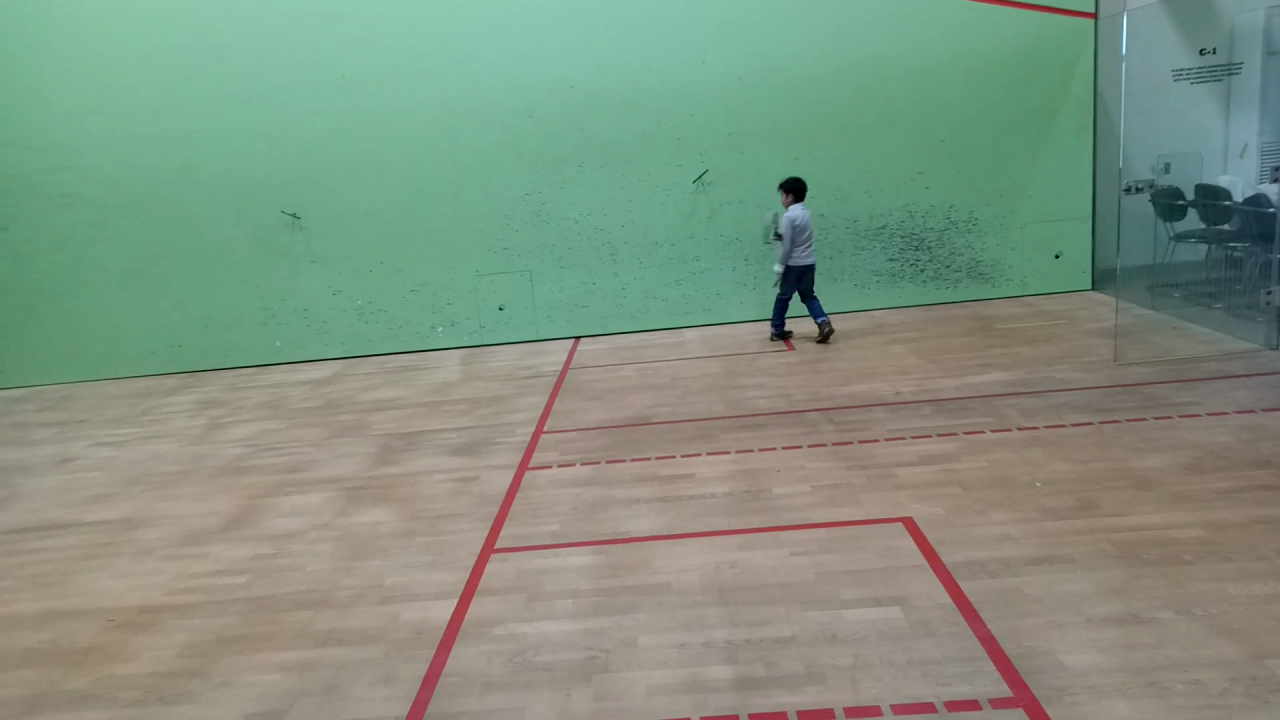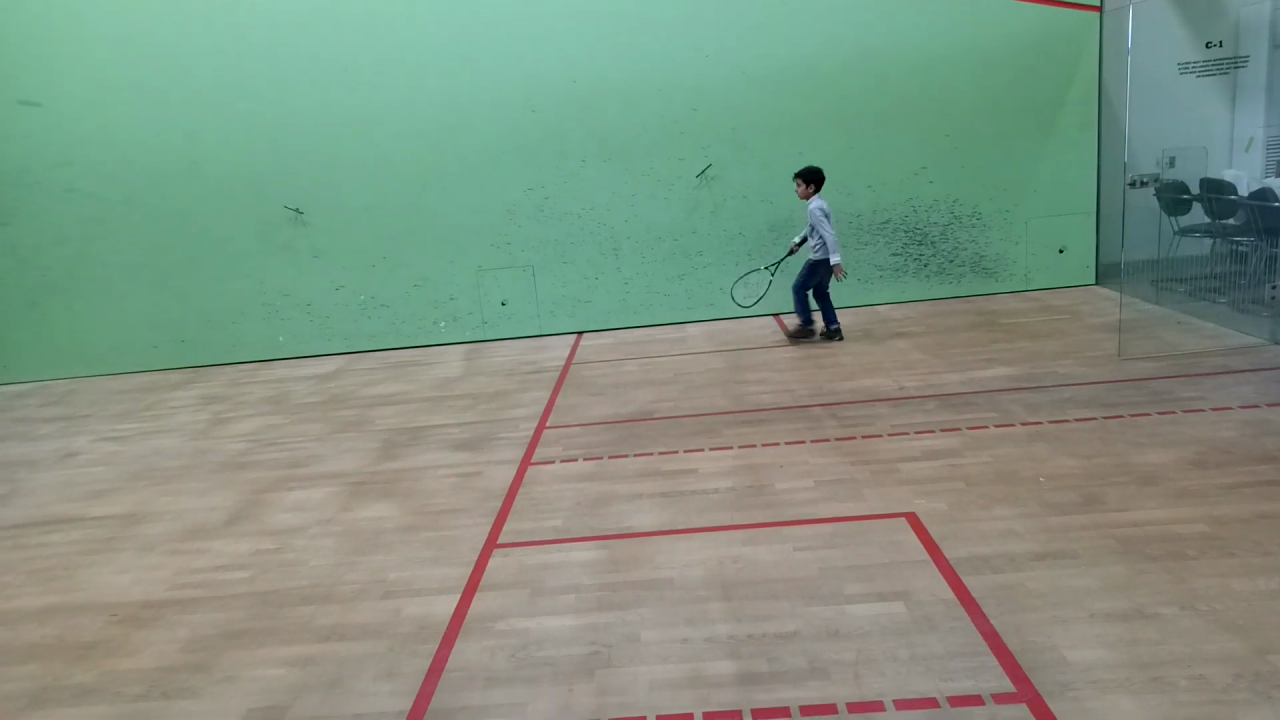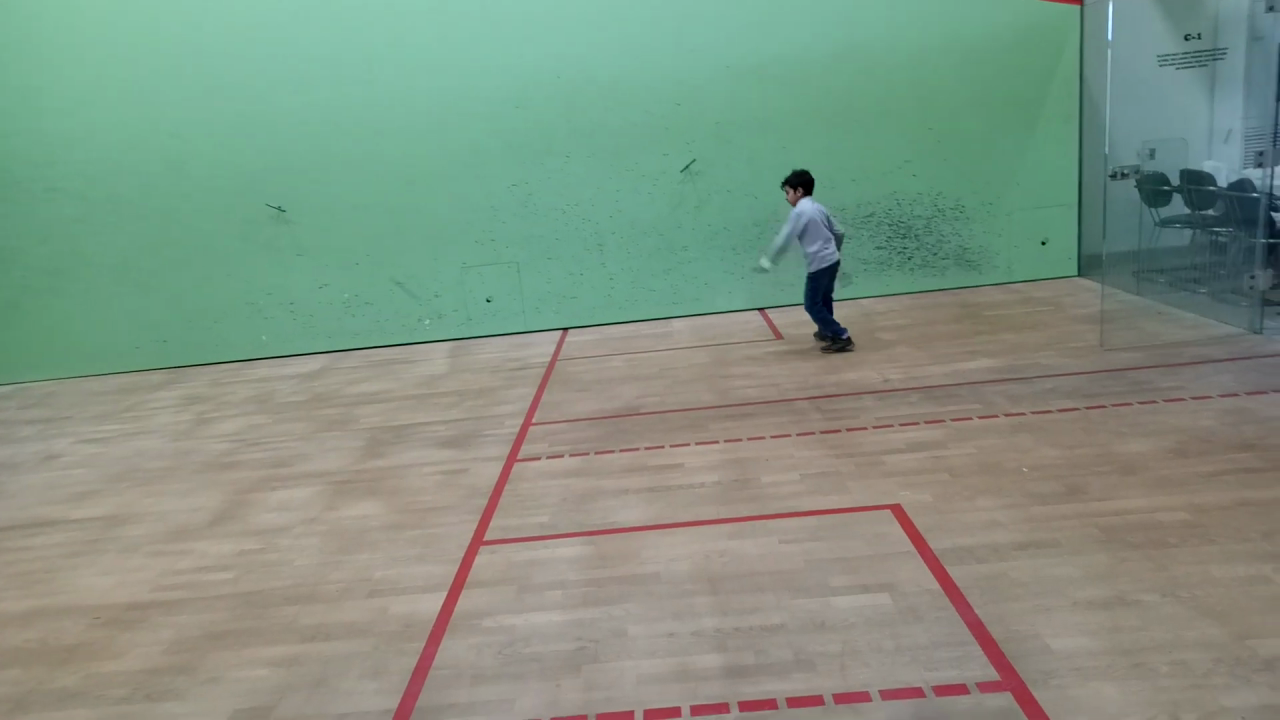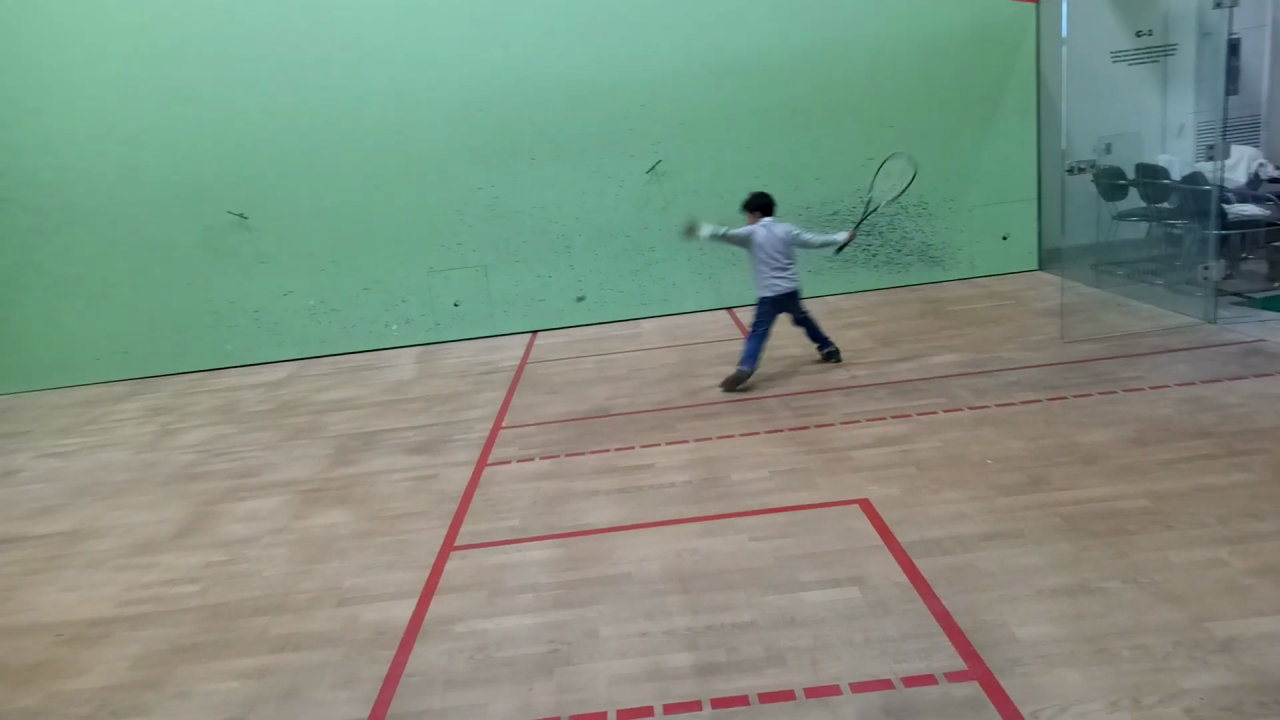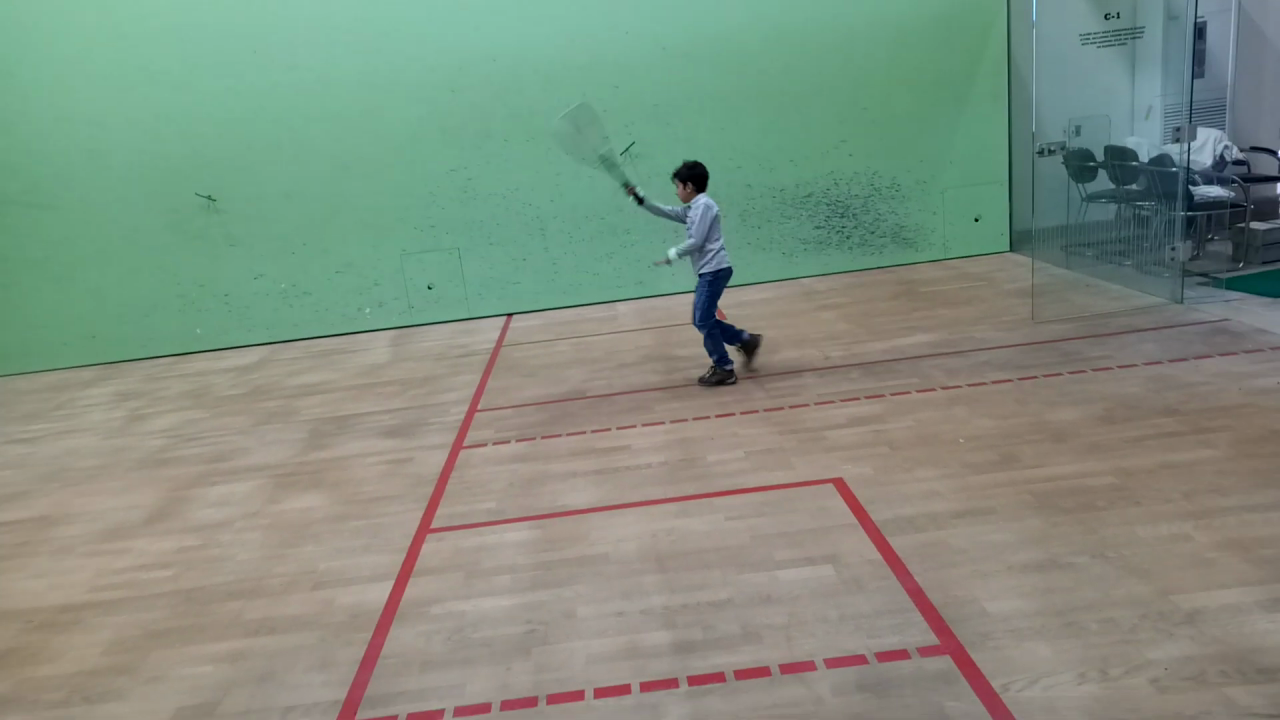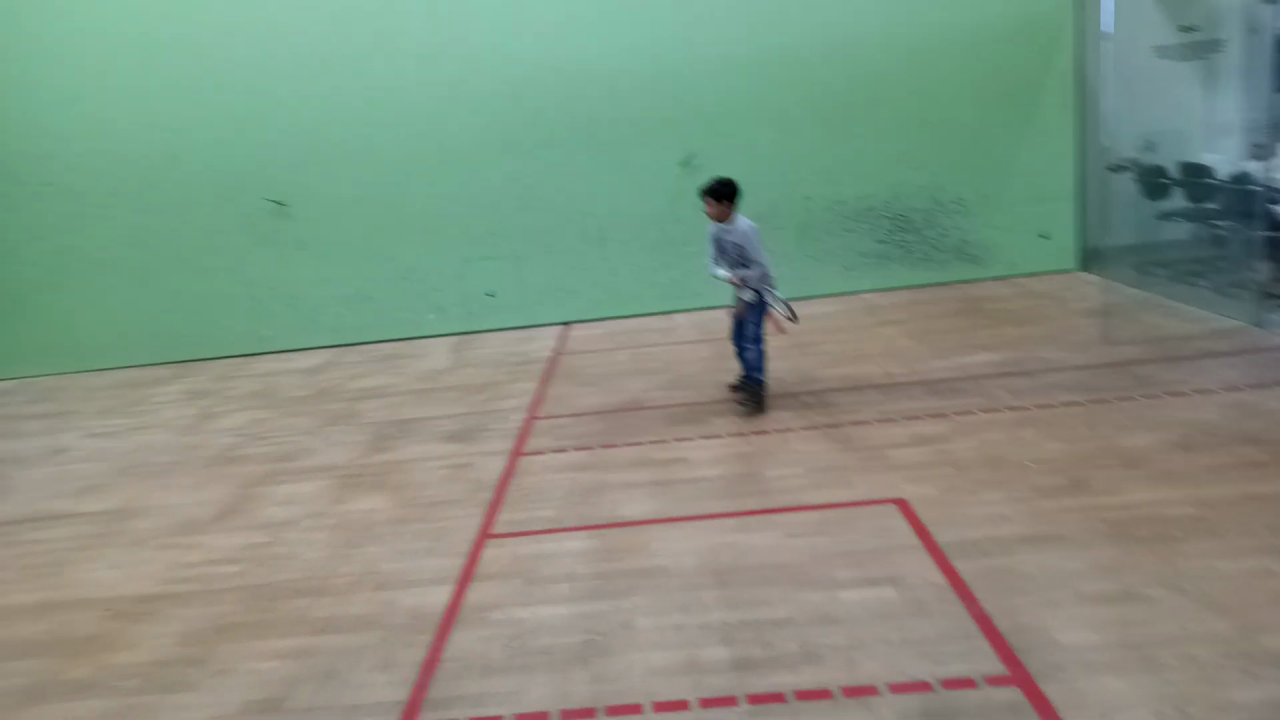
dt=0.4s
person 1, frame 1
left shoulder: (788, 216)
right shoulder: (805, 212)
left elbow: (785, 246)
left wrist: (779, 267)
right wrist: (782, 235)
left hip: (793, 264)
right hip: (809, 263)
left knee: (783, 296)
right knee: (808, 295)
left ankle: (777, 330)
right ankle: (823, 322)
person 1, frame 2
left shoulder: (814, 208)
right shoulder: (817, 204)
left elbow: (829, 235)
left wrist: (836, 262)
right wrist: (798, 241)
left hip: (820, 258)
right hip: (823, 257)
left knee: (799, 288)
right knee: (820, 292)
left ankle: (806, 326)
right ankle: (833, 329)
person 1, frame 3
left shoulder: (799, 213)
right shoulder: (819, 209)
left elbow: (783, 240)
right elbow: (838, 233)
left wrist: (767, 261)
right wrist: (836, 250)
left hip: (819, 266)
right hip: (833, 261)
left knee: (812, 306)
right knee: (824, 299)
left ankle: (841, 338)
right ankle: (828, 332)
person 1, frame 4
left shoulder: (751, 233)
right shoulder: (786, 230)
left elbow: (726, 235)
right elbow: (814, 240)
right wrist: (843, 237)
left hip: (769, 295)
right hip: (790, 290)
left knee: (757, 333)
right knee: (803, 319)
left ankle: (745, 369)
right ankle: (829, 349)
person 1, frame 5
left shoulder: (704, 205)
right shoulder: (692, 208)
left elbow: (695, 241)
right elbow: (667, 212)
left wrist: (671, 255)
right wrist: (639, 196)
left hip: (714, 271)
right hip: (708, 272)
left knee: (704, 320)
right knee: (703, 320)
left ankle: (724, 368)
right ankle: (746, 340)
person 1, frame 6
left shoulder: (746, 229)
right shoulder: (715, 231)
left elbow: (759, 267)
right elbow: (714, 265)
left wrist: (747, 297)
right wrist: (727, 276)
left hip: (757, 290)
right hip: (740, 291)
left knee: (751, 337)
right knee: (739, 338)
left ankle: (755, 388)
right ankle: (749, 376)
